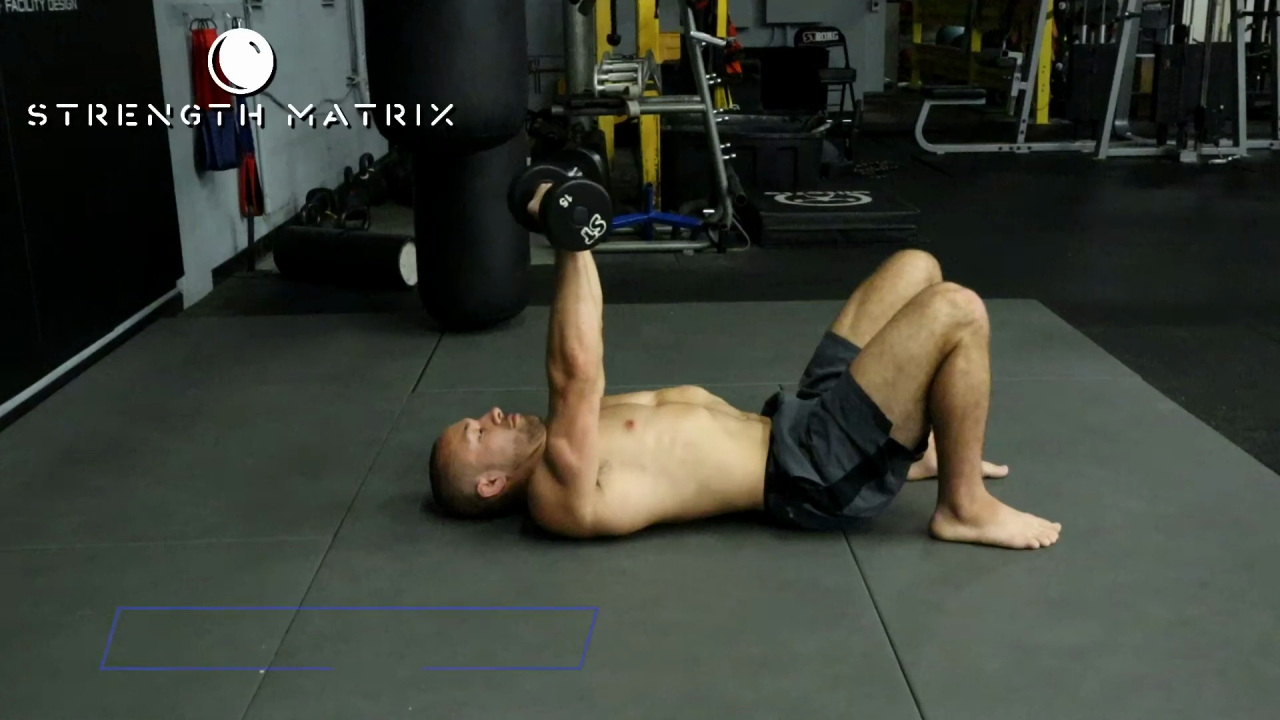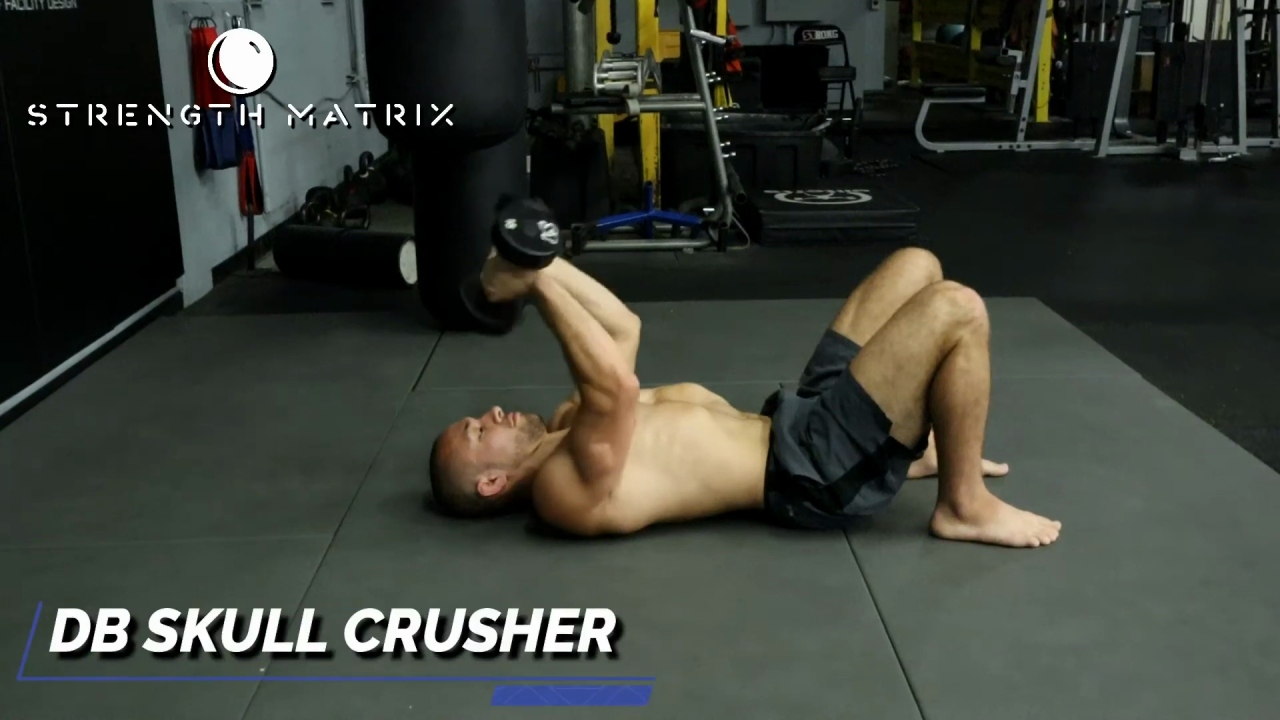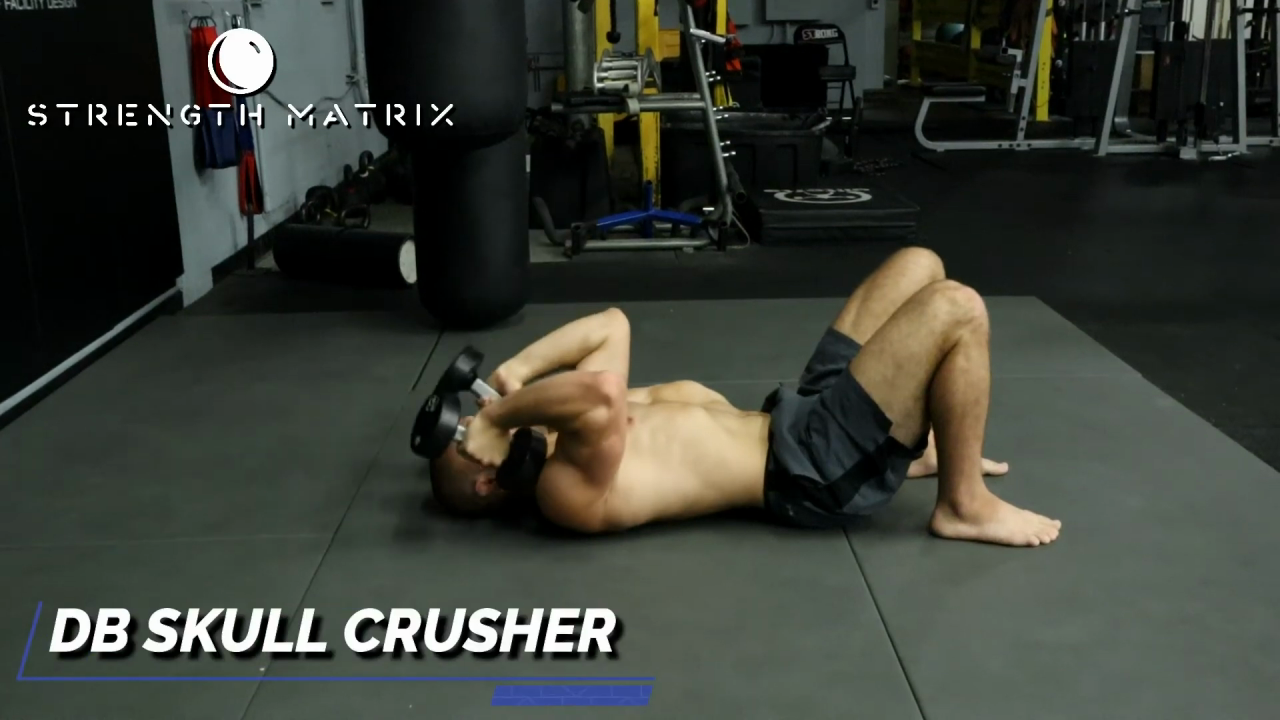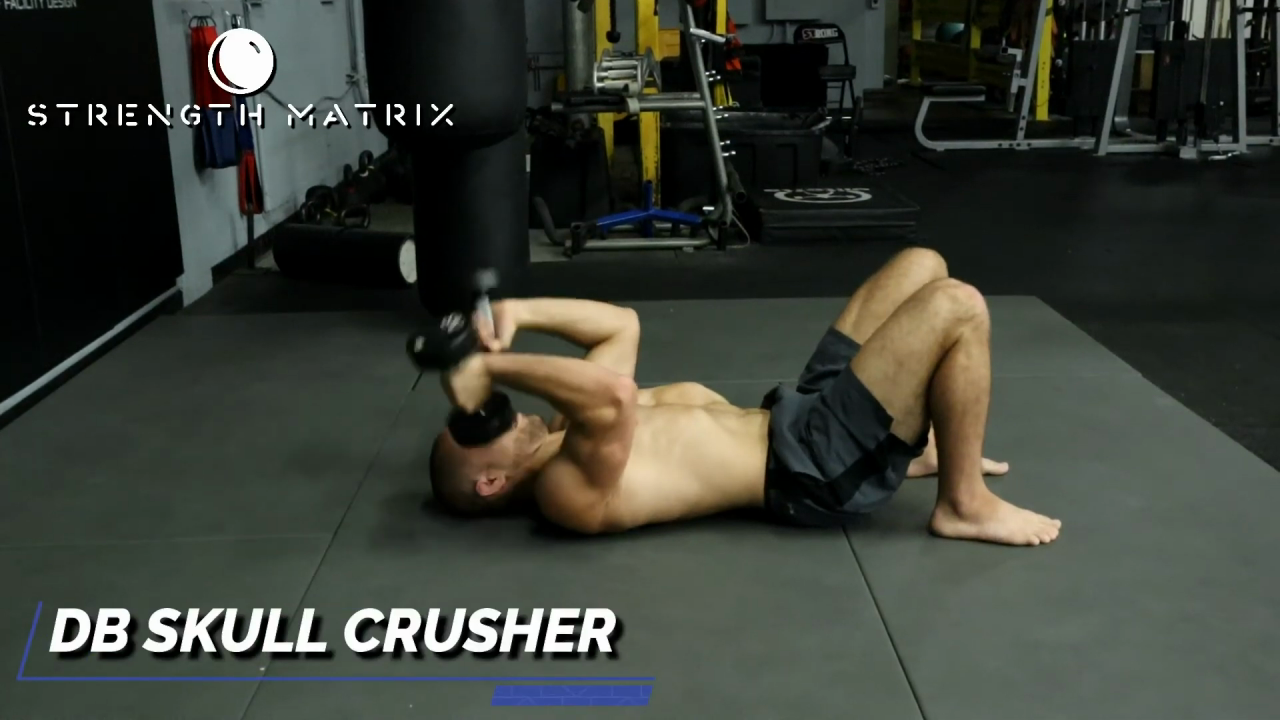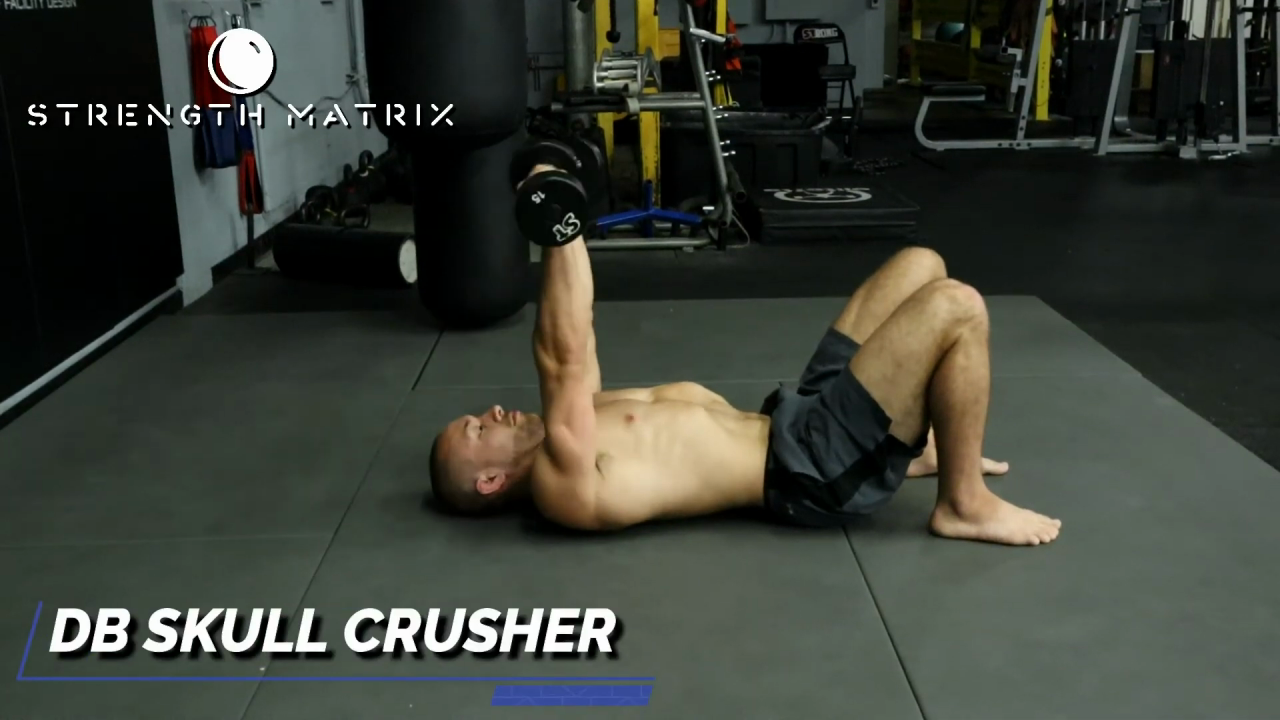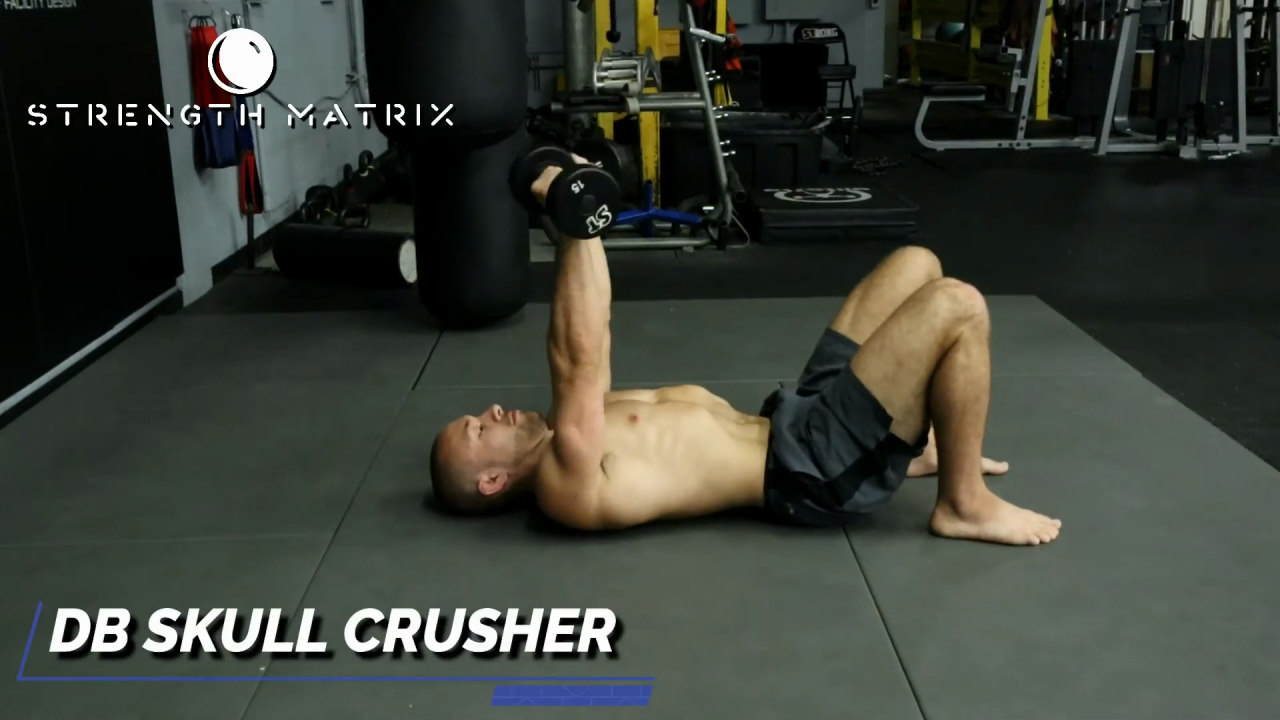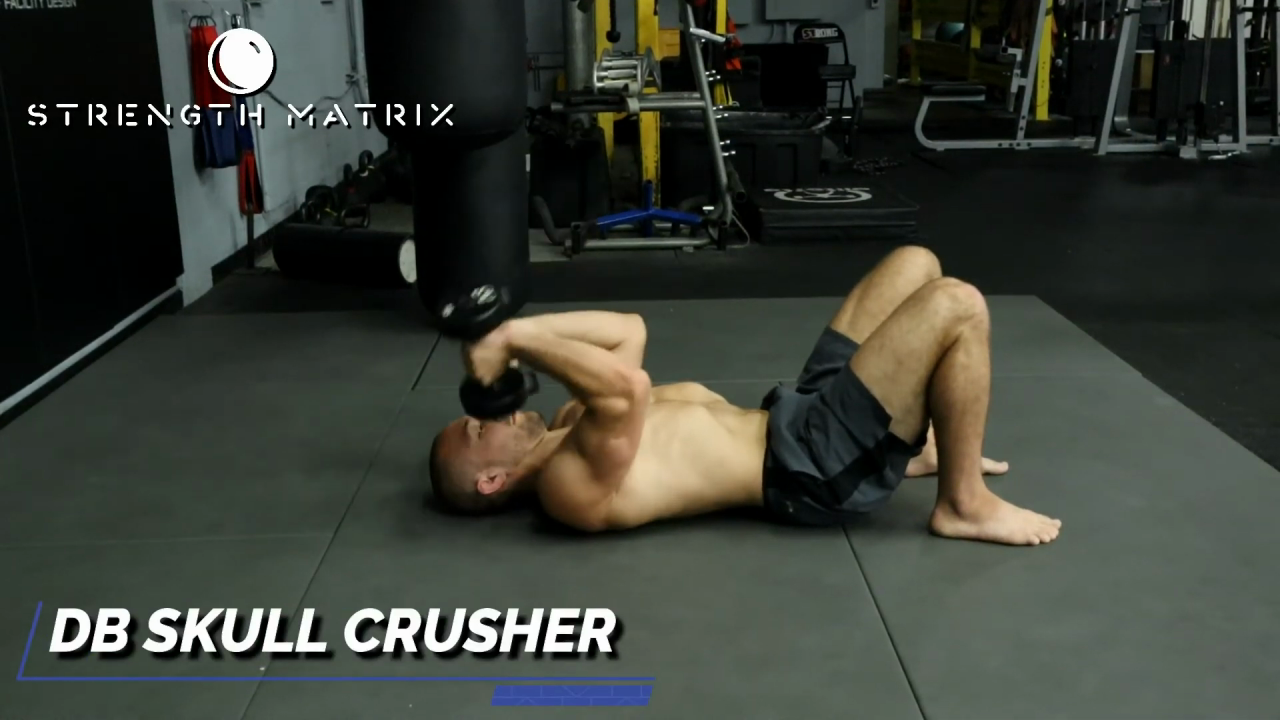
dt=0.7s
person 1, frame 1
left shoulder: (559, 439)
right shoulder: (561, 496)
right elbow: (578, 373)
right wrist: (572, 246)
left hip: (794, 420)
right hip: (818, 469)
left knee: (916, 265)
right knee: (957, 310)
left ankle: (919, 449)
right ankle: (964, 506)
person 1, frame 2
left shoulder: (568, 430)
right shoulder: (567, 492)
left elbow: (624, 330)
right elbow: (619, 387)
left wrist: (540, 269)
right wrist: (536, 279)
left hip: (798, 421)
right hip: (819, 470)
left knee: (916, 265)
right knee: (957, 309)
left ankle: (920, 448)
right ankle: (965, 507)
person 1, frame 3
left shoulder: (562, 441)
right shoulder: (569, 491)
left elbow: (612, 327)
right elbow: (601, 389)
left wrist: (515, 370)
right wrist: (500, 414)
left hip: (797, 417)
right hip: (818, 469)
left knee: (919, 264)
right knee: (956, 309)
left ankle: (921, 446)
right ankle: (964, 506)
person 1, frame 4
left shoulder: (570, 438)
right shoulder: (570, 492)
left elbow: (623, 325)
right elbow: (615, 394)
left wrist: (516, 312)
right wrist: (496, 367)
left hip: (799, 417)
right hip: (819, 467)
left knee: (923, 266)
right knee: (957, 307)
left ankle: (919, 446)
right ankle: (964, 505)
person 1, frame 5
left shoulder: (566, 449)
right shoulder: (562, 488)
left elbow: (573, 341)
right elbow: (563, 360)
left hip: (795, 425)
right hip: (815, 471)
left knee: (922, 267)
right knee: (956, 306)
left ankle: (919, 449)
right ankle: (965, 506)
person 1, frame 6
left shoulder: (562, 434)
right shoulder: (567, 488)
left elbow: (589, 331)
right elbow: (578, 360)
left hip: (796, 420)
right hip: (818, 467)
left knee: (916, 263)
right knee: (958, 306)
left ankle: (919, 445)
right ankle: (964, 505)
person 1, frame 7
left shoulder: (569, 426)
right shoulder: (572, 487)
left elbow: (630, 332)
right elbow: (629, 387)
left wrist: (518, 333)
right wrist: (512, 340)
left hip: (796, 414)
right hip: (818, 467)
left knee: (916, 264)
right knee: (957, 306)
left ankle: (919, 445)
right ankle: (964, 504)
